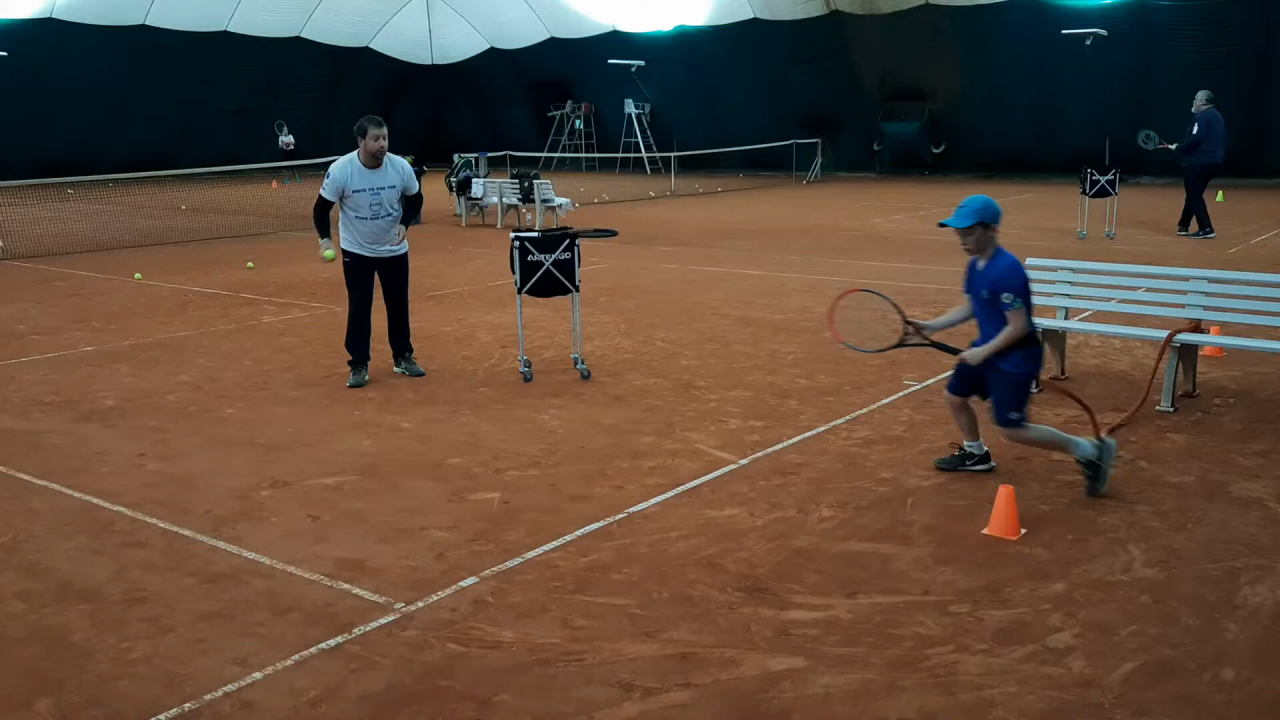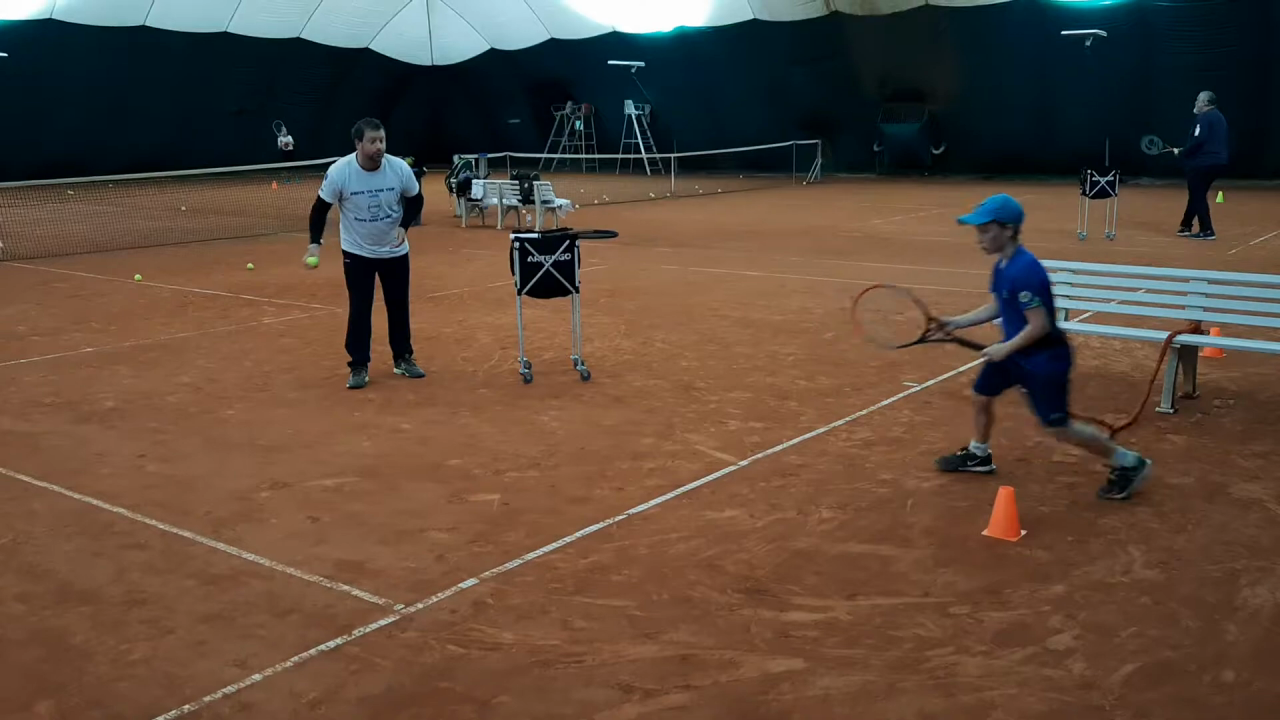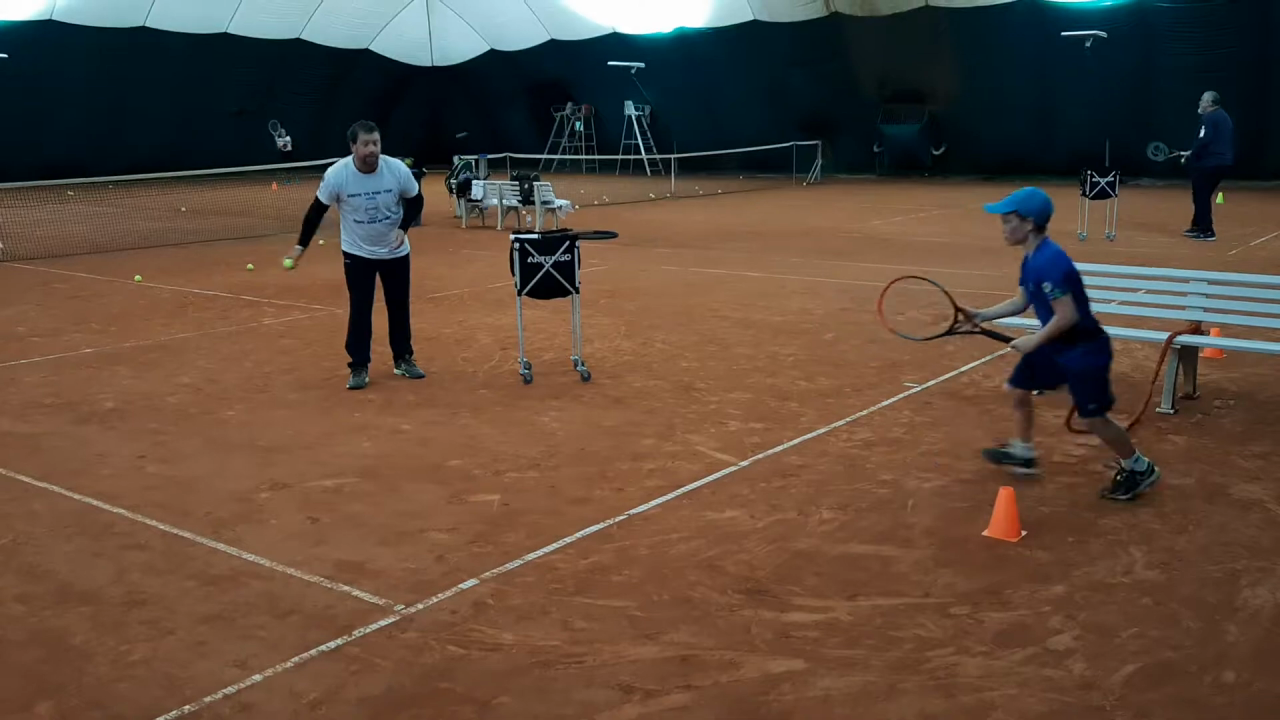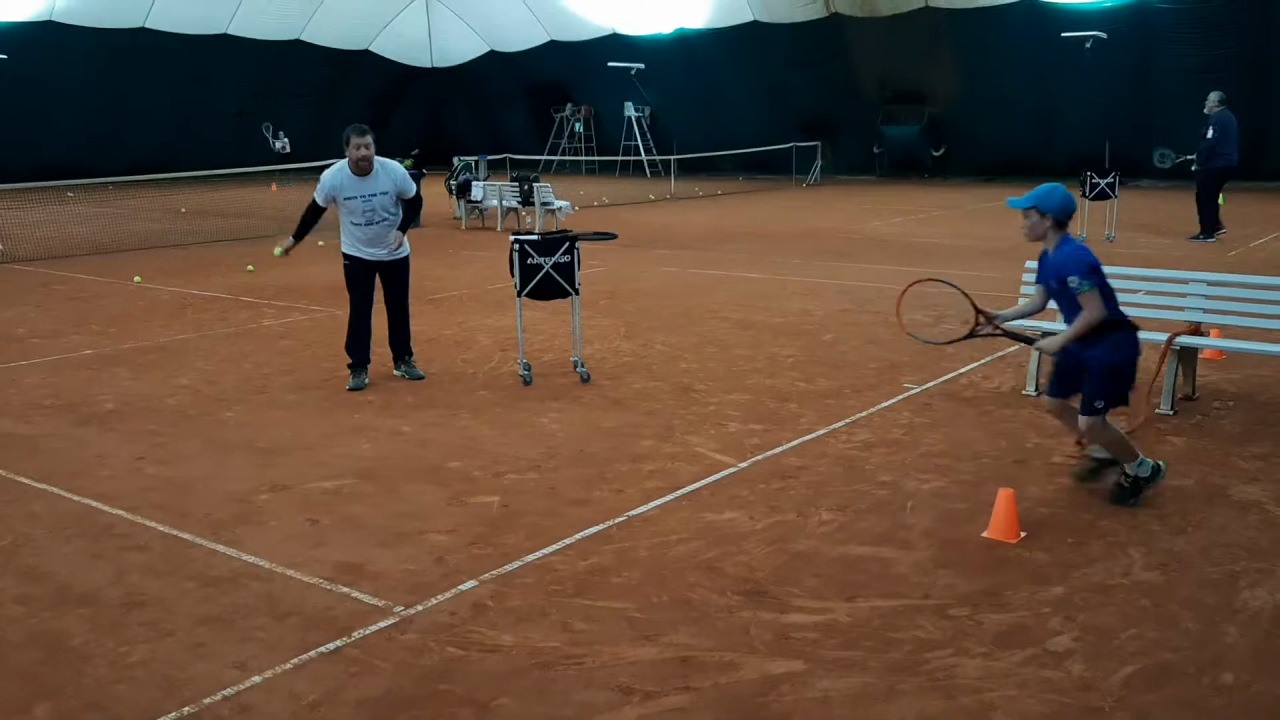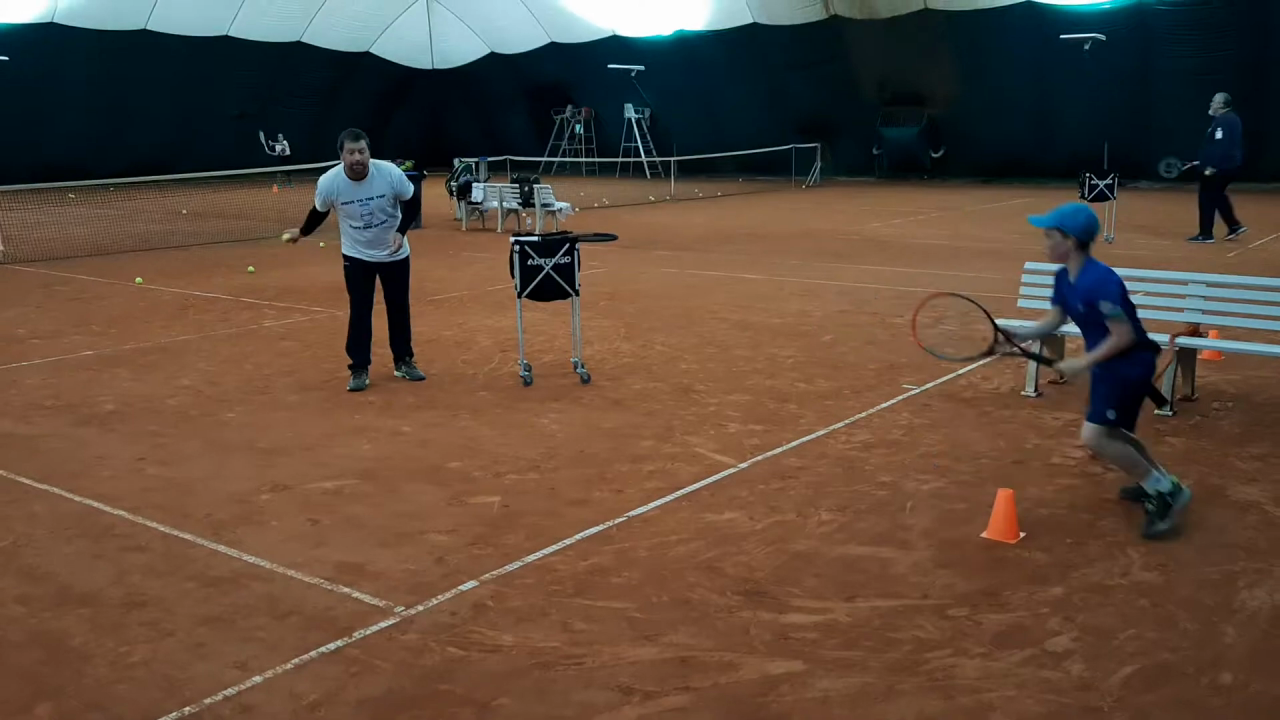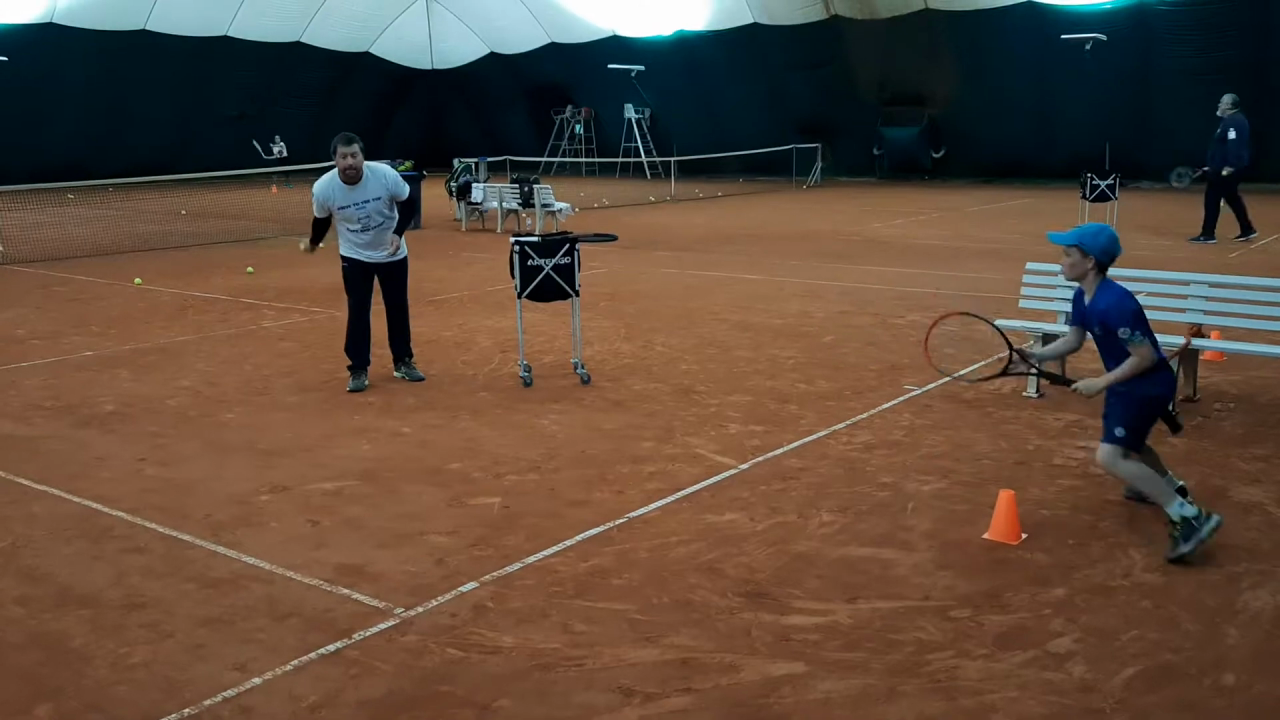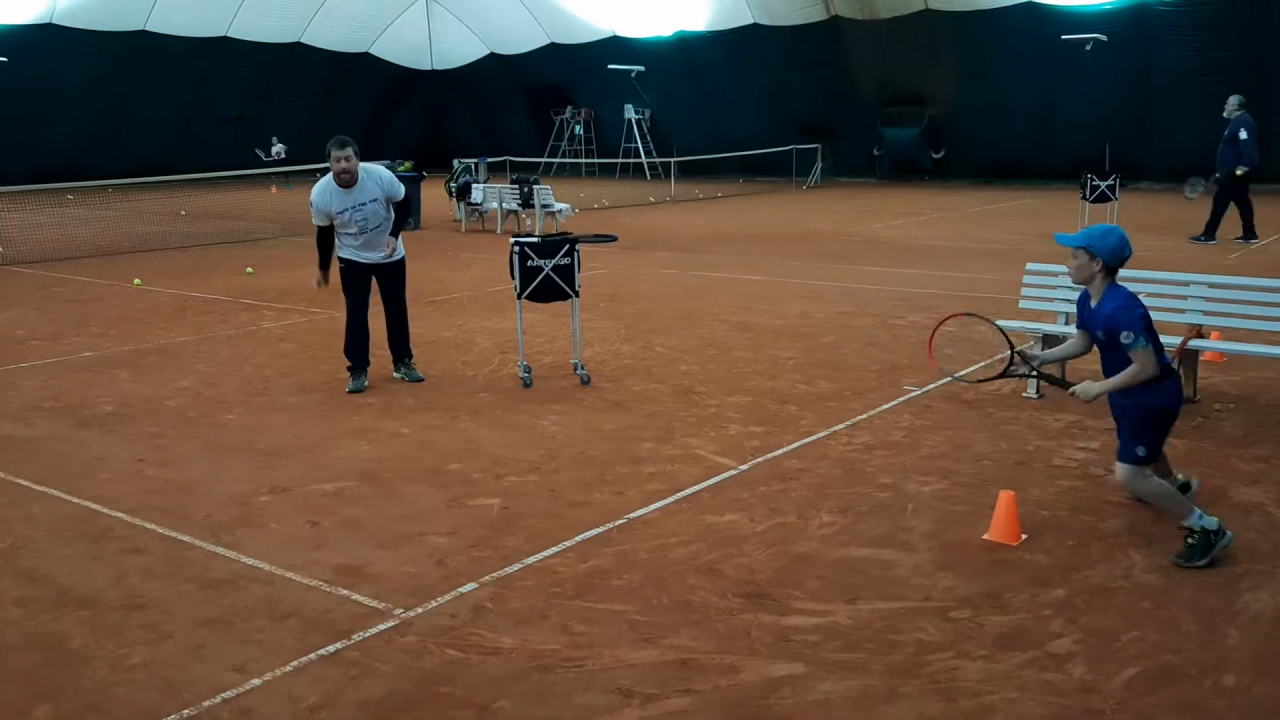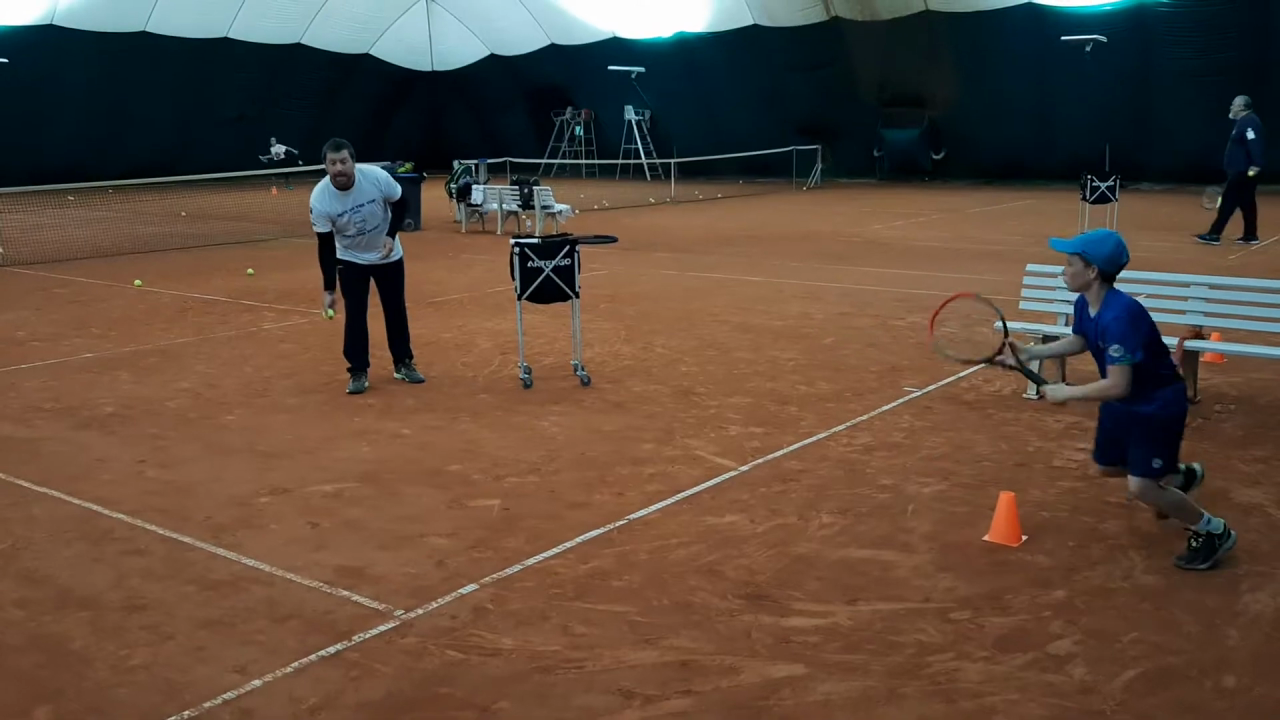
dt=0.1s
person 1, frame 1
left shoulder: (1007, 271)
right shoulder: (975, 266)
left elbow: (1019, 326)
right elbow: (968, 309)
left wrist: (984, 352)
right wrist: (930, 326)
left hip: (1016, 357)
right hip: (988, 351)
left knee: (1013, 431)
right knee: (955, 398)
left ankle: (1092, 451)
right ankle: (976, 453)
person 1, frame 2
left shoulder: (1026, 271)
right shoulder: (1001, 265)
left elbow: (1040, 326)
right elbow: (996, 308)
left wrist: (1005, 349)
right wrist: (955, 323)
left hip: (1044, 357)
right hip: (1015, 350)
left knee: (1059, 428)
right knee: (980, 397)
left ankle: (1128, 463)
right ankle: (979, 454)
person 1, frame 3
left shoulder: (1050, 262)
right shoulder: (1031, 259)
left elbow: (1067, 316)
right elbow: (1023, 301)
left wrist: (1033, 341)
right wrist: (983, 315)
left hip: (1084, 350)
right hip: (1056, 345)
left knee: (1094, 420)
right knee: (1016, 392)
left ankle: (1139, 468)
right ankle: (1022, 453)
person 1, frame 4
left shoulder: (1073, 258)
right shoulder: (1048, 256)
left elbow: (1095, 311)
right elbow: (1039, 301)
left wrist: (1059, 341)
right wrist: (1001, 317)
left hip: (1110, 345)
right hip: (1081, 342)
left knee: (1090, 424)
right knee: (1055, 404)
left ankle: (1143, 470)
right ankle: (1103, 455)
person 1, frame 5
left shoulder: (1099, 281)
right shoulder: (1065, 276)
left elbow: (1125, 335)
right elbow: (1054, 319)
left wrist: (1083, 362)
right wrist: (1018, 335)
left hip: (1131, 363)
right hip: (1109, 362)
left knee: (1093, 437)
right knee: (1110, 429)
left ankle: (1165, 491)
right ankle: (1148, 476)
person 1, frame 6
left shoulder: (1115, 303)
right shoulder: (1083, 296)
left elbow: (1146, 357)
right elbow: (1074, 341)
left wrist: (1101, 382)
right wrist: (1035, 355)
left hip: (1148, 383)
right hip: (1126, 380)
left knee: (1109, 457)
right knee: (1126, 446)
left ankle: (1189, 517)
right ankle: (1170, 488)
person 1, frame 7
left shoulder: (1122, 308)
right shoulder: (1087, 299)
left elbow: (1148, 367)
right elbow: (1084, 343)
left wrist: (1097, 388)
right wrist: (1040, 359)
left hip: (1154, 395)
right hip: (1125, 391)
left knee: (1128, 476)
right knee: (1136, 455)
left ankle: (1207, 529)
right ankle: (1176, 488)
person 1, frame 8
left shoulder: (1120, 317)
right shoulder: (1084, 305)
left elbow: (1117, 386)
right elbow: (1077, 343)
left wrist: (1067, 393)
right wrist: (1030, 353)
left hip: (1158, 402)
right hip: (1124, 399)
left knee: (1140, 486)
right knee: (1110, 466)
left ankle: (1213, 531)
right ankle: (1181, 476)
person 2, frame 1
left shoulder: (400, 166)
right shoulder: (340, 170)
left elbow: (415, 199)
right elbow: (322, 207)
left wrist: (404, 223)
right wrist: (325, 238)
left hip: (394, 250)
right hip: (357, 251)
left knee: (399, 304)
right knee: (359, 308)
left ankle: (403, 357)
right ankle: (359, 365)
person 2, frame 2
left shoulder: (399, 168)
right shoulder: (338, 172)
left elbow: (415, 200)
right elbow: (320, 209)
left wrist: (404, 225)
right wrist: (315, 242)
left hip: (395, 250)
right hip: (357, 252)
left knee: (399, 305)
right knee: (360, 309)
left ankle: (403, 358)
right ankle: (359, 366)
person 2, frame 3
left shoulder: (397, 169)
right shoulder: (336, 175)
left elbow: (416, 201)
right elbow: (318, 210)
left wrist: (403, 227)
right wrist: (302, 244)
left hip: (395, 251)
right hip: (357, 253)
left knee: (399, 306)
right knee: (360, 310)
left ankle: (403, 359)
right ankle: (359, 367)
person 2, frame 4
left shoulder: (394, 170)
right shoulder: (332, 178)
left elbow: (414, 201)
right elbow: (315, 211)
left wrist: (401, 229)
right wrist: (295, 239)
left hip: (395, 252)
right hip: (356, 254)
left knee: (399, 307)
right knee: (359, 311)
left ankle: (403, 360)
right ankle: (359, 368)
person 2, frame 5
left shoulder: (390, 173)
right shoulder: (328, 183)
left elbow: (413, 202)
right elbow: (320, 213)
left wrist: (400, 231)
right wrist: (300, 233)
left hip: (394, 253)
right hip: (356, 255)
left knee: (399, 308)
right knee: (360, 311)
left ankle: (403, 361)
right ankle: (360, 369)
person 2, frame 6
left shoulder: (385, 174)
right shoulder: (324, 188)
left elbow: (407, 204)
right elbow: (322, 221)
left wrist: (398, 233)
right wrist: (313, 244)
left hip: (392, 254)
right hip: (355, 257)
left knee: (397, 308)
right knee: (358, 312)
left ankle: (403, 362)
right ankle: (359, 370)
person 2, frame 7
left shoulder: (380, 176)
right shoulder: (321, 194)
left elbow: (404, 204)
right elbow: (324, 235)
left wrist: (394, 235)
right wrist: (323, 270)
left hip: (390, 254)
right hip: (352, 258)
left knee: (397, 309)
right knee: (356, 312)
left ankle: (402, 363)
right ankle: (358, 370)
person 2, frame 8
left shoulder: (377, 177)
right shoulder: (320, 198)
left elbow: (400, 204)
right elbow: (326, 246)
left wrist: (391, 235)
right wrist: (328, 289)
left hip: (388, 255)
right hip: (350, 260)
left knee: (396, 309)
right knee: (355, 314)
left ankle: (403, 363)
right ankle: (358, 371)
